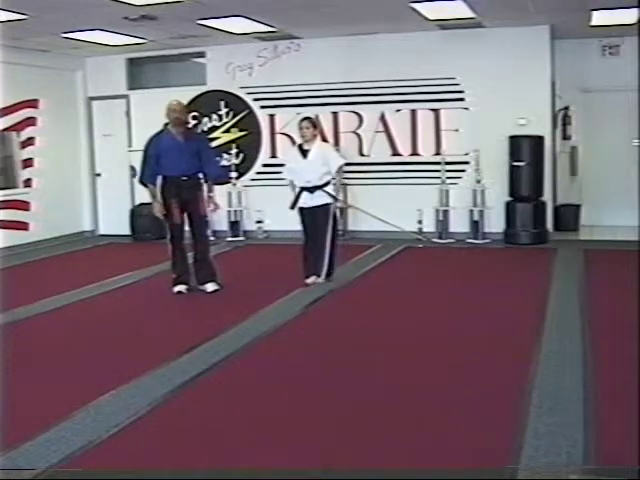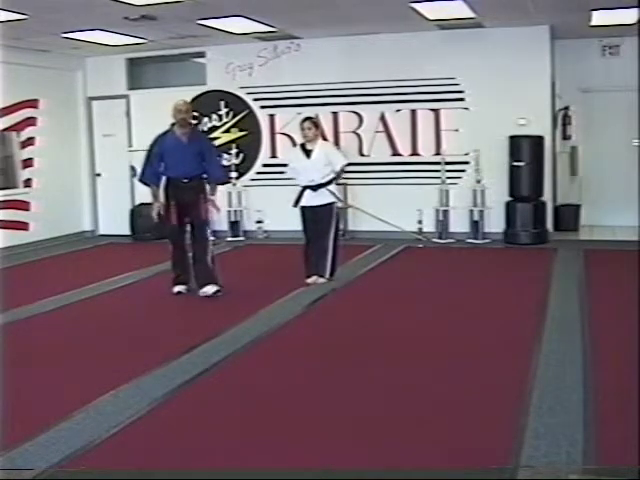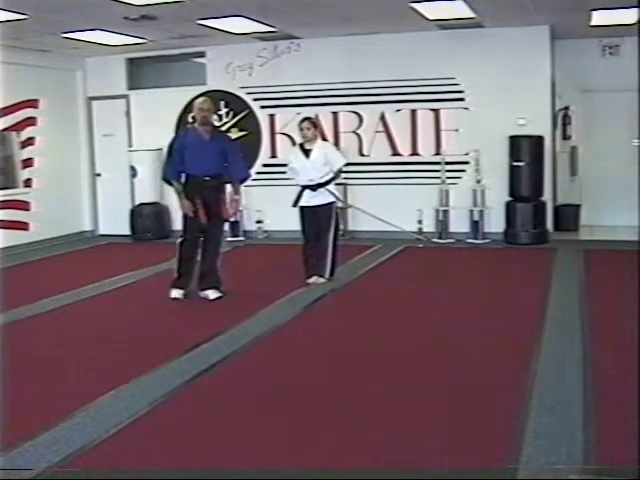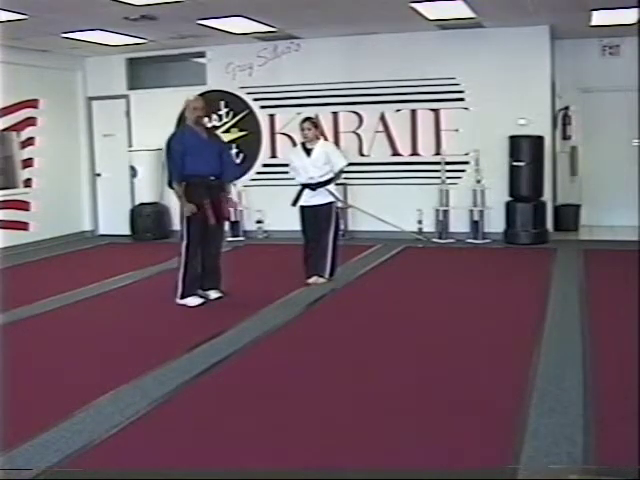
dt=0.7s
person 1, frame 1
left shoulder: (197, 139)
right shoulder: (158, 141)
left elbow: (208, 167)
right elbow: (150, 173)
left wrist: (210, 194)
right wrist: (155, 200)
left hip: (193, 187)
right hip: (171, 189)
left knee: (200, 233)
right knee: (176, 236)
left ankle: (206, 279)
right ankle: (180, 280)
person 1, frame 2
left shoulder: (201, 140)
right shoulder: (163, 141)
left elbow: (213, 169)
right elbow: (153, 172)
left wrist: (211, 196)
right wrist: (156, 200)
left hip: (196, 190)
right hip: (173, 191)
left knee: (201, 236)
right knee: (176, 238)
left ankle: (207, 282)
right ankle: (181, 280)
person 1, frame 3
left shoulder: (223, 139)
right shoulder: (183, 138)
left elbow: (235, 169)
right elbow: (174, 171)
left wrist: (235, 196)
right wrist: (181, 198)
left hip: (216, 190)
right hip: (193, 190)
left knee: (213, 240)
right knee: (189, 239)
left ankle: (208, 285)
right ankle: (179, 284)
person 1, frame 4
left shoulder: (213, 138)
right shoulder: (179, 137)
left elbow: (226, 167)
right elbow: (175, 173)
left wrist: (226, 194)
right wrist: (183, 201)
left hip: (215, 191)
right hip: (194, 191)
left knee: (213, 242)
right knee: (192, 243)
left ankle: (209, 286)
right ankle: (186, 292)
person 2, frame 1
left shoulder: (325, 148)
right shoulder: (294, 153)
left elbow: (338, 172)
right elbow: (291, 178)
left wrist: (338, 196)
right wrist: (296, 197)
left hip: (323, 198)
right hip: (305, 199)
left knee: (324, 236)
right knee: (309, 237)
left ankle: (323, 273)
right ankle: (311, 272)
person 2, frame 2
left shoulder: (327, 148)
right shoulder: (296, 152)
left elbow: (340, 170)
right elbow: (294, 175)
left wrist: (327, 184)
right wrist: (306, 186)
left hip: (325, 196)
right hip: (307, 198)
left knee: (326, 236)
right knee: (310, 236)
left ankle: (323, 272)
right ankle: (312, 272)
person 2, frame 3
left shoulder: (326, 148)
right shoulder: (295, 152)
left elbow: (338, 169)
left wrist: (326, 182)
right wrist: (305, 183)
left hip: (325, 196)
right hip: (306, 197)
left knee: (326, 236)
right knee: (310, 237)
left ankle: (323, 272)
right ankle: (312, 272)
person 2, frame 4
left shoulder: (327, 147)
right shoulder: (296, 152)
left elbow: (339, 169)
left wrist: (328, 183)
right wrist: (306, 183)
left hip: (325, 195)
right hip: (306, 196)
left knee: (325, 235)
right knee: (310, 237)
left ankle: (323, 272)
right ankle: (312, 272)
